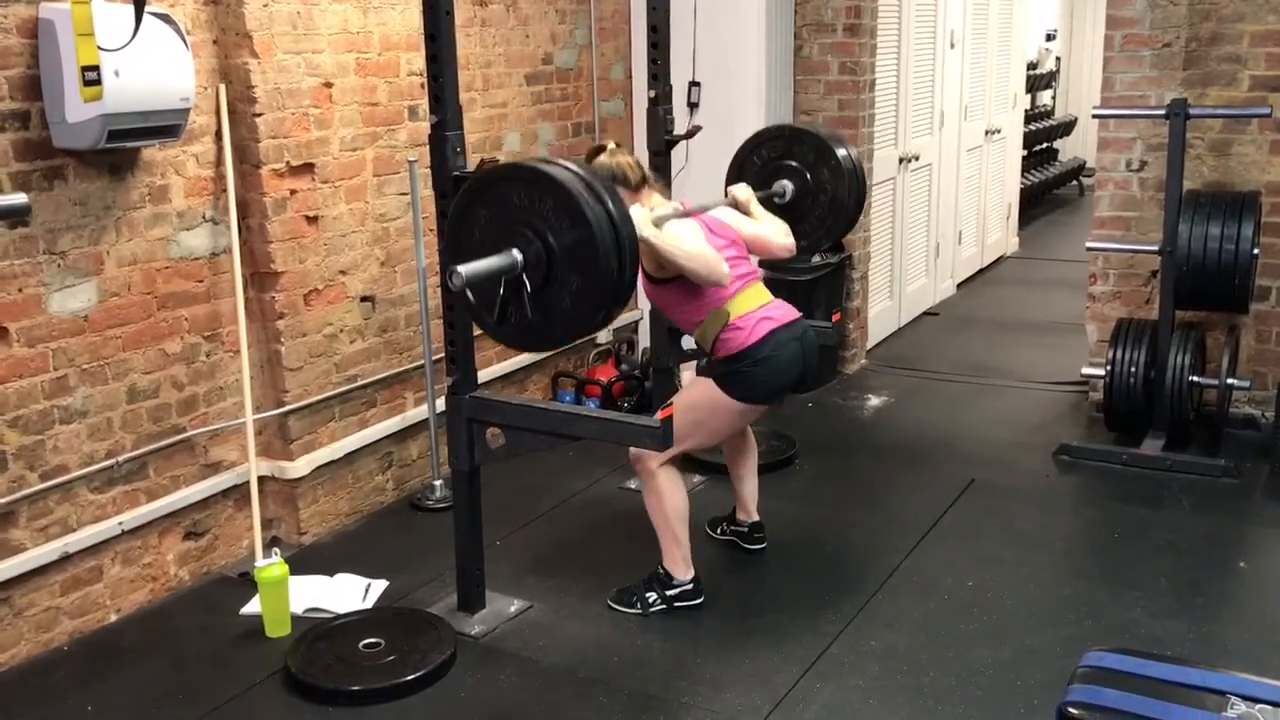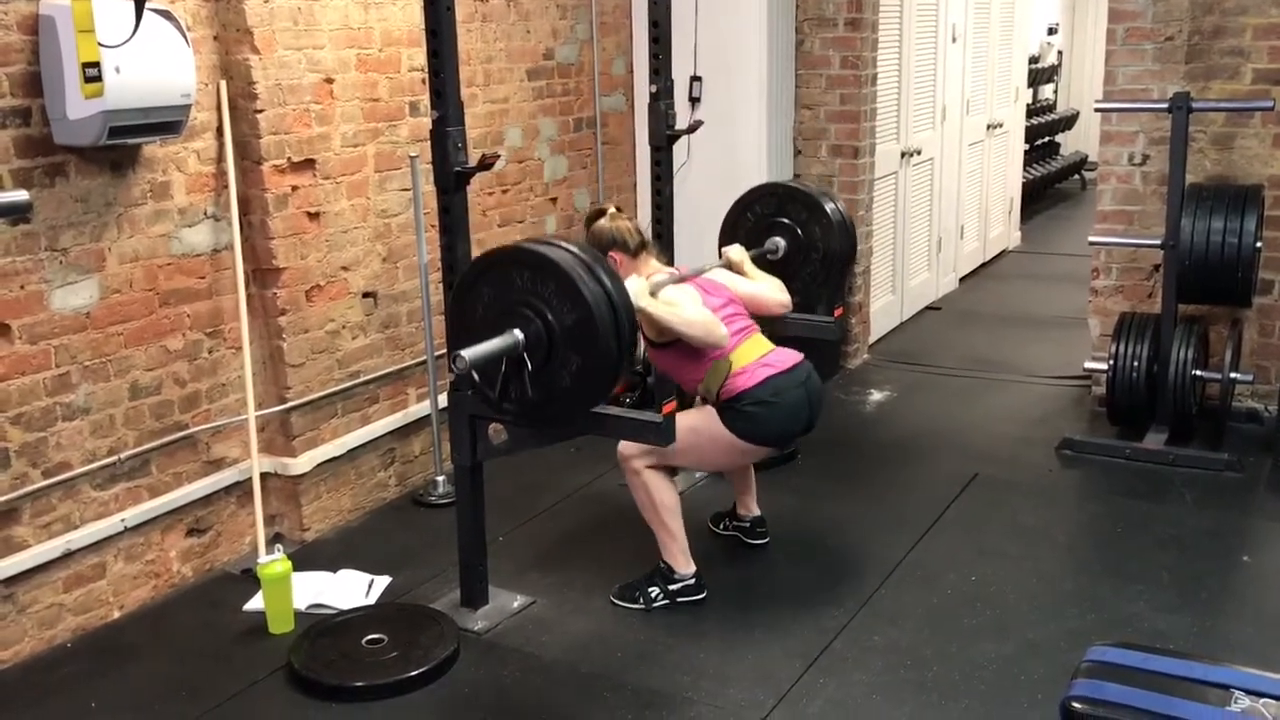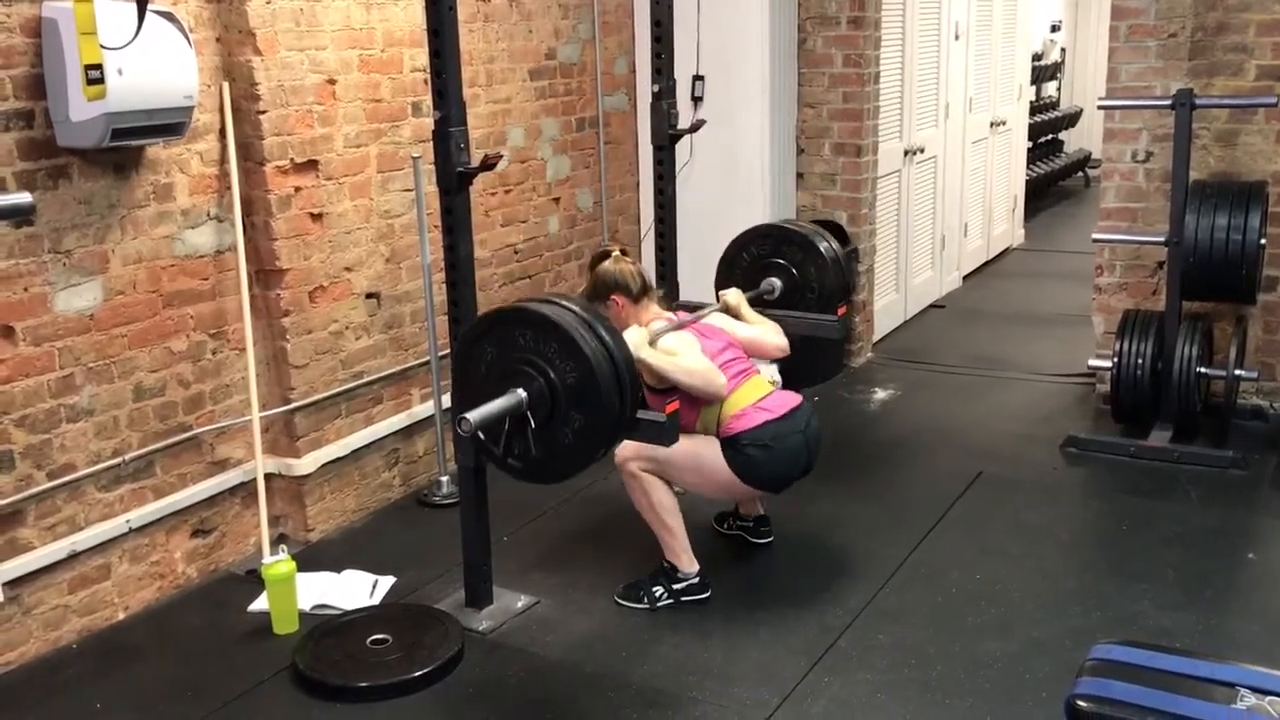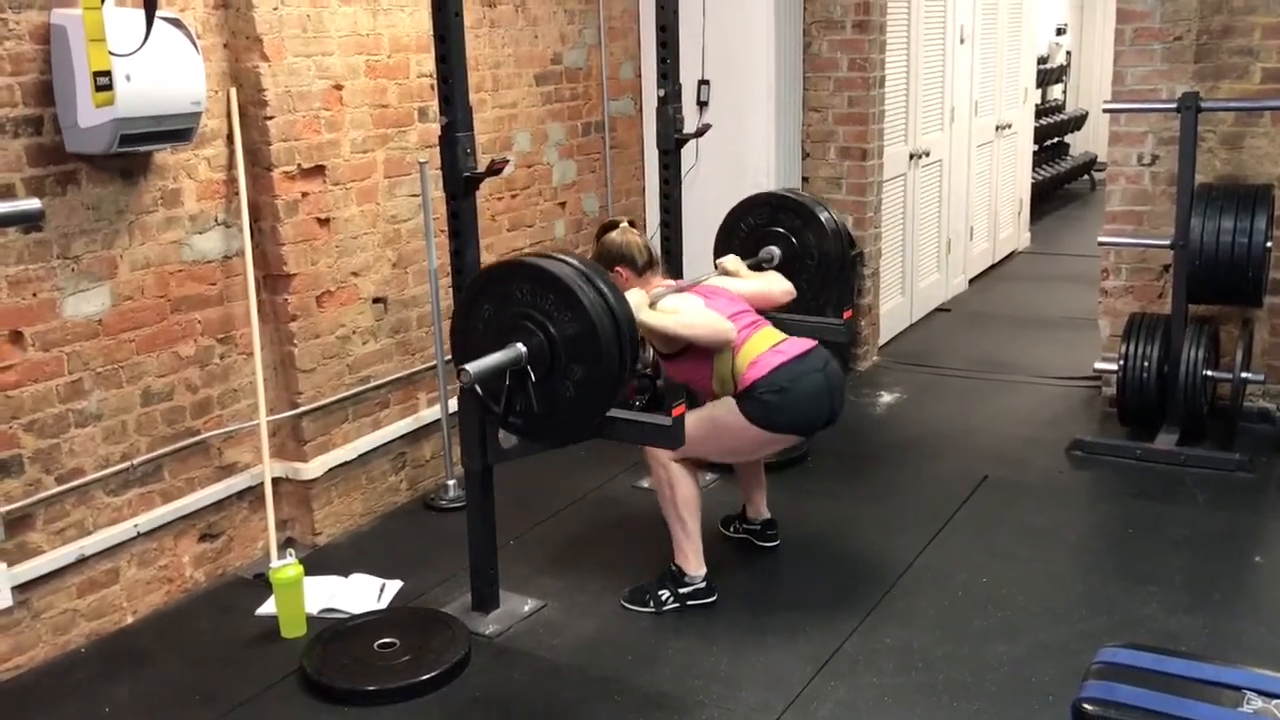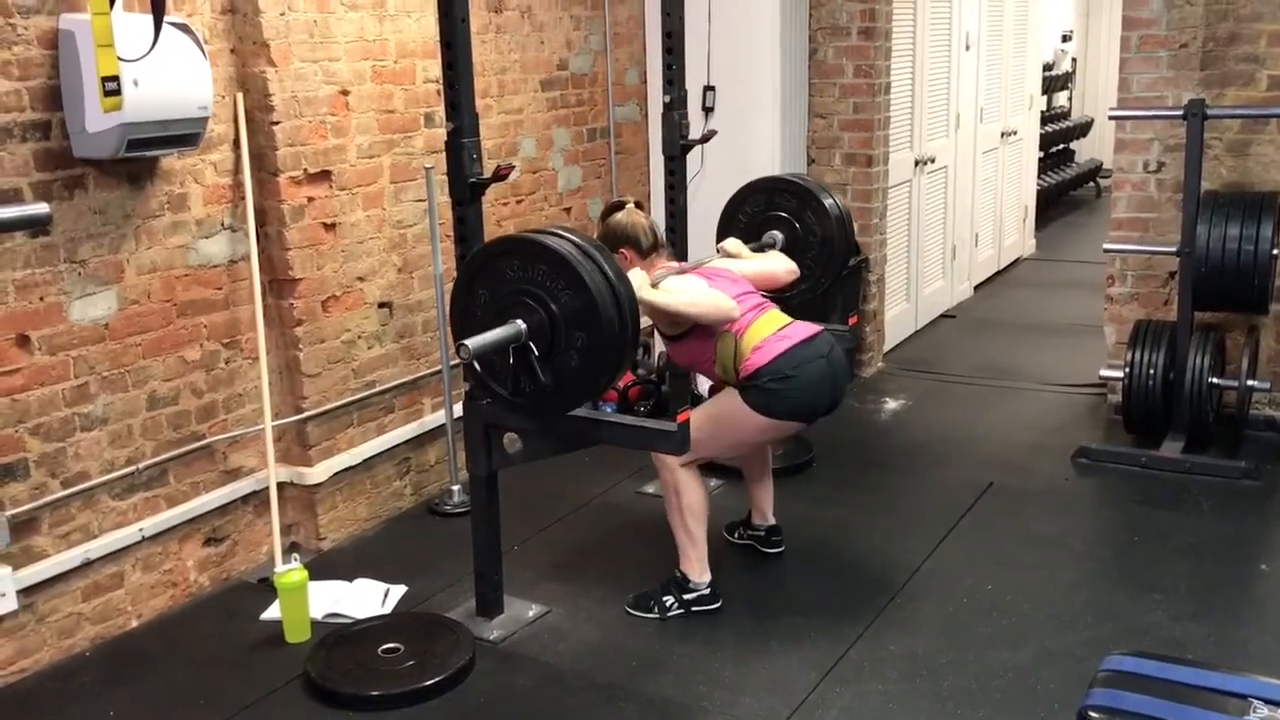
dt=0.5s
person 1, frame 1
left shoulder: (662, 232)
right shoulder: (711, 213)
left elbow: (717, 273)
right elbow: (785, 244)
left wrist: (647, 235)
right wrist: (750, 203)
left hip: (757, 357)
right hip: (794, 338)
left knee: (650, 452)
right knee: (728, 414)
left ankle: (678, 581)
right ankle: (747, 521)
person 1, frame 2
left shoulder: (657, 297)
right shoulder: (706, 275)
left elbow: (716, 335)
right elbow: (780, 301)
left wrist: (641, 303)
right wrist: (744, 264)
left hip: (770, 406)
right hip: (802, 385)
left knee: (636, 454)
right knee: (720, 423)
left ankle: (680, 577)
right ankle: (748, 517)
person 1, frame 3
left shoulder: (657, 342)
right shoulder: (704, 319)
left elbow: (715, 385)
right elbow: (779, 345)
left wrist: (642, 354)
right wrist: (741, 308)
left hip: (769, 452)
right hip: (802, 429)
left knee: (633, 457)
left ankle: (684, 576)
right ankle: (752, 517)
person 1, frame 4
left shoulder: (659, 308)
right shoulder: (704, 284)
left elbow: (722, 332)
right elbow: (784, 290)
left wrist: (642, 317)
right wrist: (741, 270)
left hip: (789, 393)
right hip: (822, 374)
left knee: (664, 449)
right knee: (734, 422)
left ankle: (690, 580)
right ankle: (758, 520)
person 1, frame 5
left shoulder: (661, 288)
right shoulder: (709, 266)
left elbow: (725, 309)
right elbow: (787, 269)
left wrist: (644, 295)
right wrist: (742, 252)
left hip: (791, 379)
right hip: (826, 359)
left knee: (673, 452)
right knee: (743, 418)
left ankle: (695, 585)
right ankle: (763, 526)
